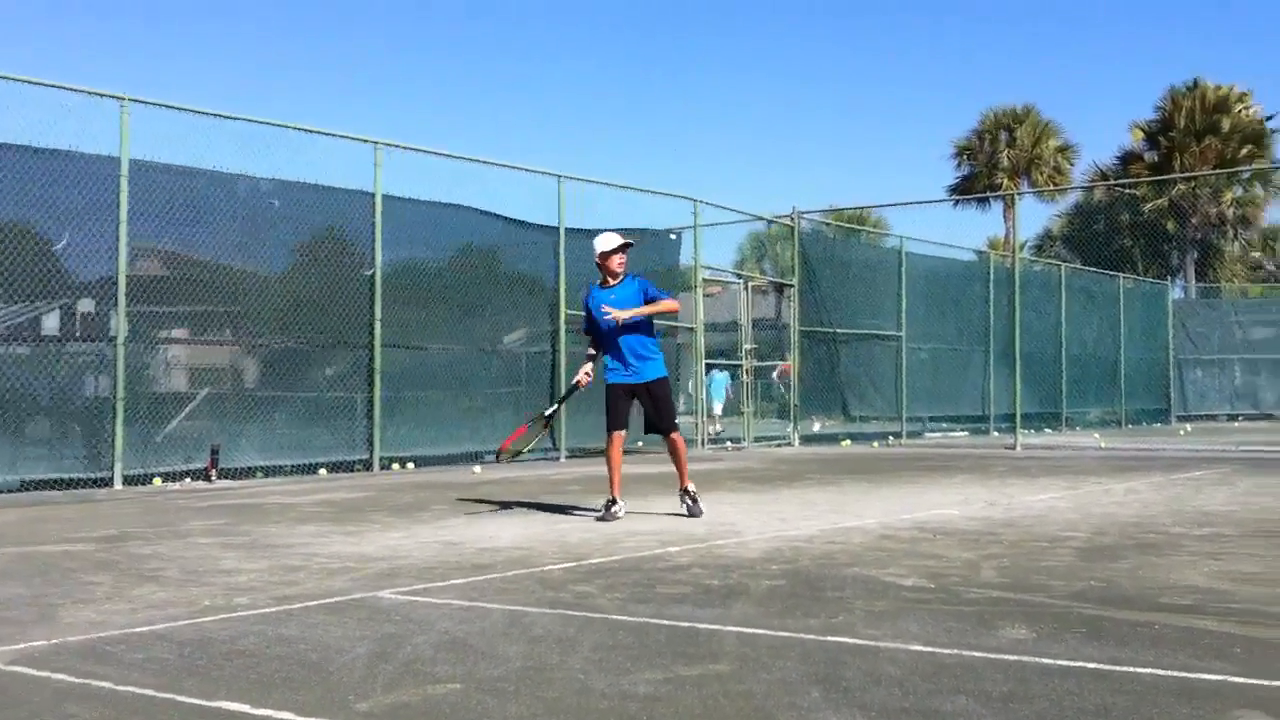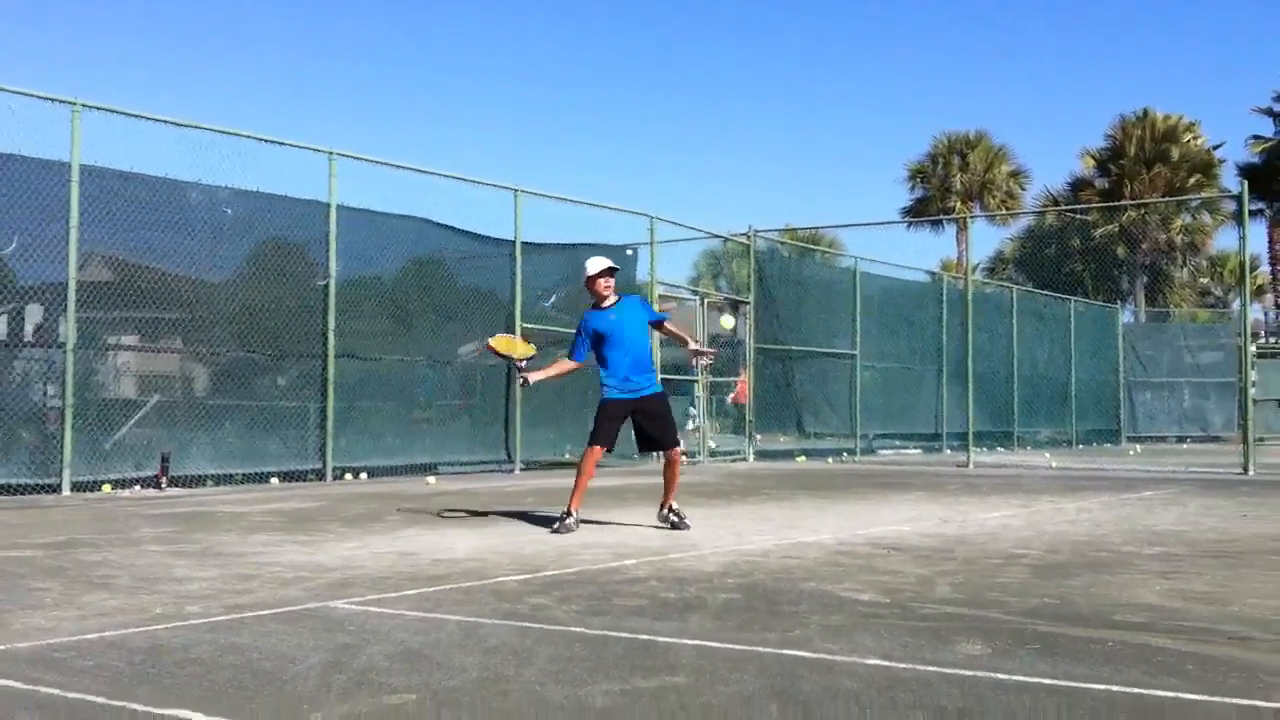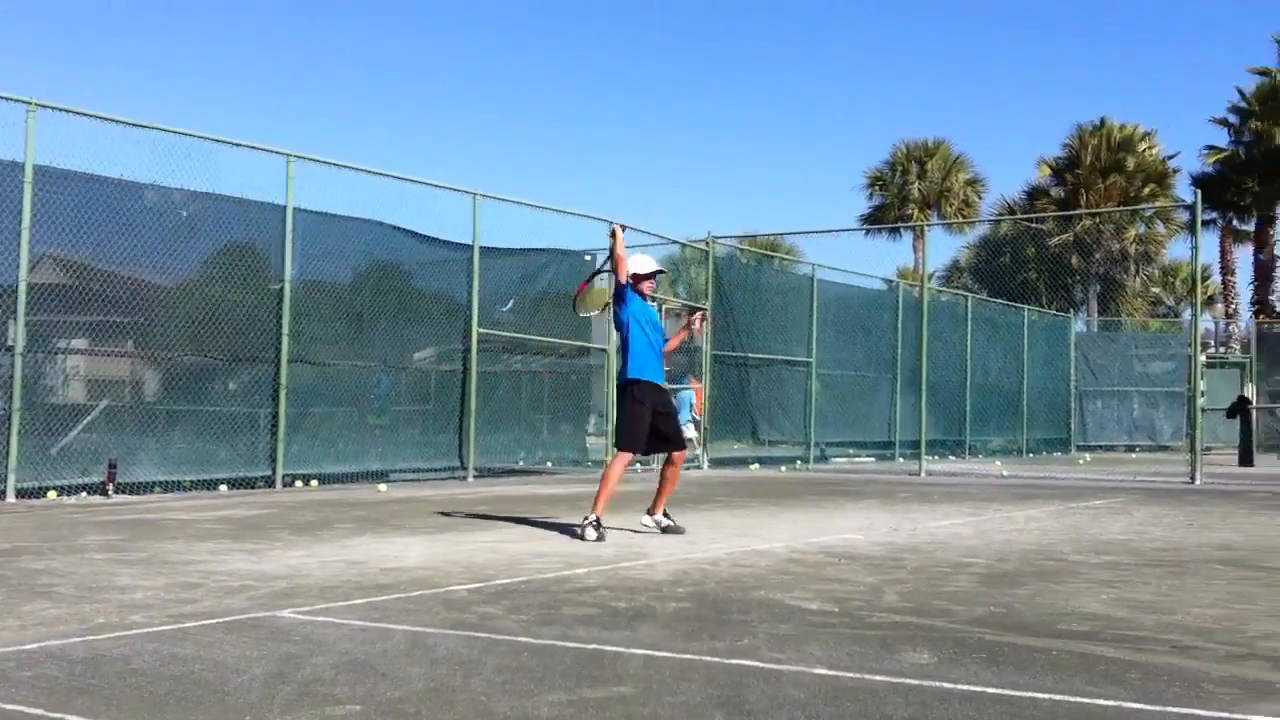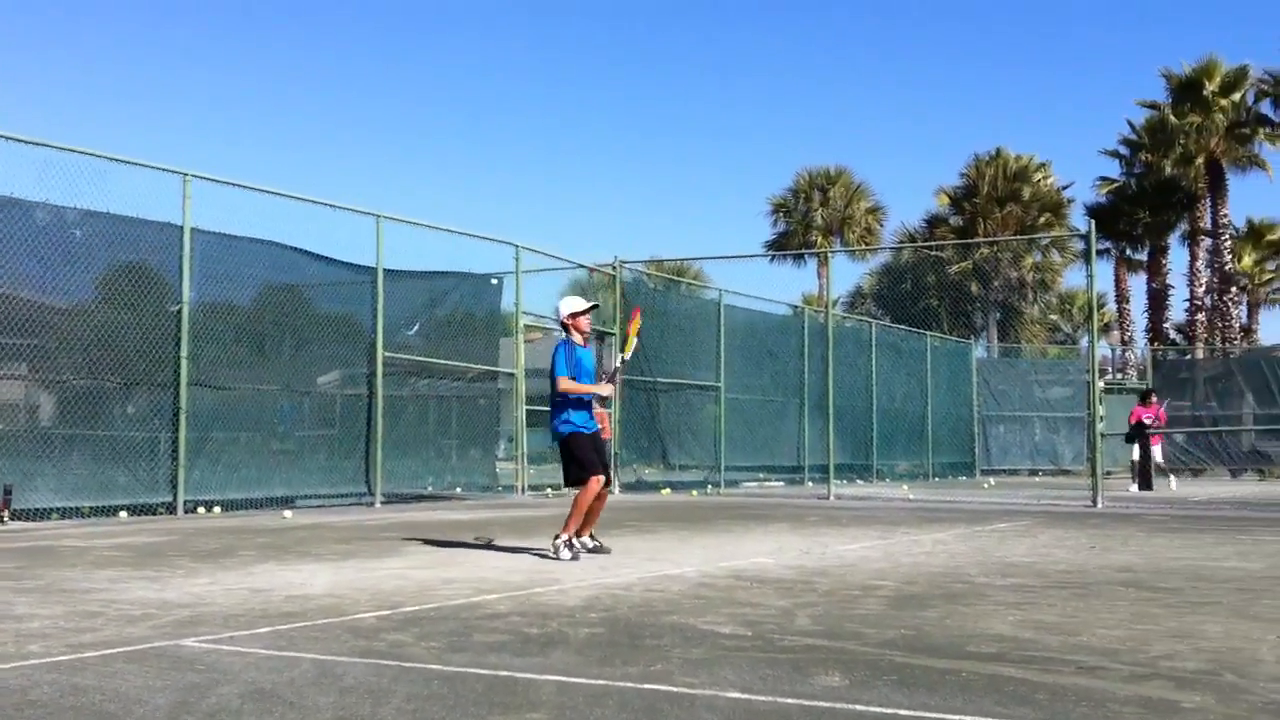
dt=0.5s
person 1, frame 1
left shoulder: (638, 284)
right shoulder: (592, 296)
left elbow: (673, 304)
right elbow: (594, 339)
left wrist: (631, 312)
right wrist: (588, 364)
left hip: (652, 372)
right hip: (617, 376)
left knee: (672, 433)
right knee: (616, 435)
left ankle: (687, 489)
right ankle: (615, 500)
person 1, frame 2
left shoulder: (637, 304)
right shoulder: (589, 320)
left elbow: (665, 326)
right elbow: (574, 360)
left wrist: (690, 344)
right wrist: (538, 374)
left hip: (650, 392)
right hip: (614, 394)
left knee: (673, 453)
right knee: (595, 450)
left ankle: (668, 507)
right ankle: (571, 511)
person 1, frame 3
left shoulder: (650, 312)
right shoulder: (625, 300)
left elbow: (663, 349)
right elbow: (620, 263)
left wrist: (686, 329)
right wrist: (618, 236)
left hip: (657, 388)
right hip: (635, 386)
left knee: (677, 452)
right knee: (625, 454)
left ankle: (656, 514)
right ankle: (593, 517)
person 1, frame 4
left shoulder: (588, 351)
right shoulder: (565, 348)
right elbow: (562, 385)
left wrist: (602, 389)
right wrist: (597, 389)
left hip: (589, 428)
right hip: (569, 427)
left knee: (604, 486)
right knee: (595, 479)
left ankle: (584, 535)
right ankle: (563, 538)
